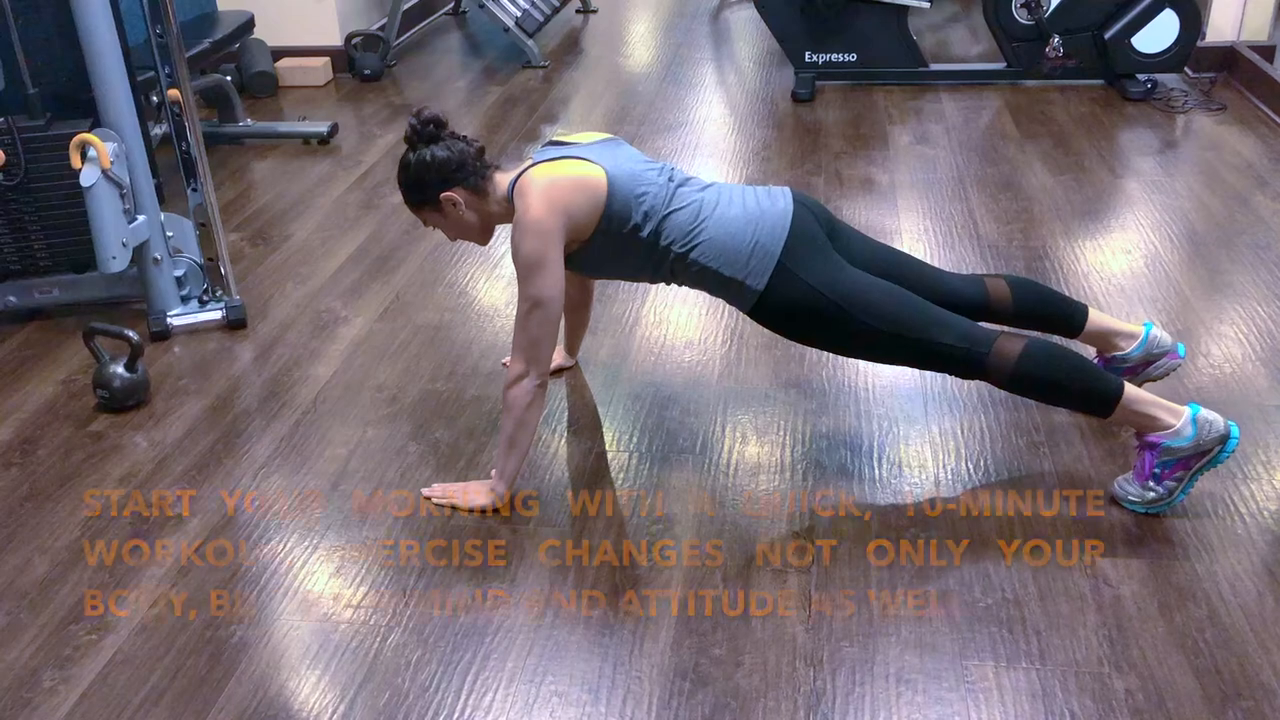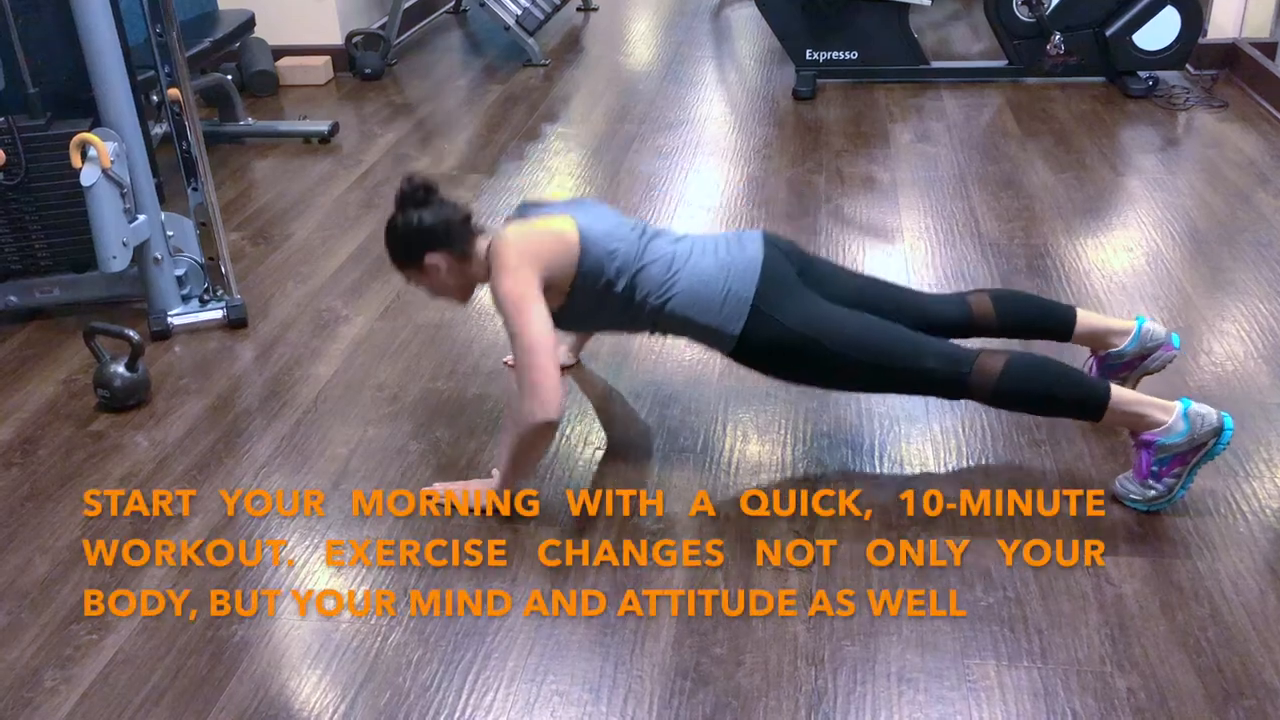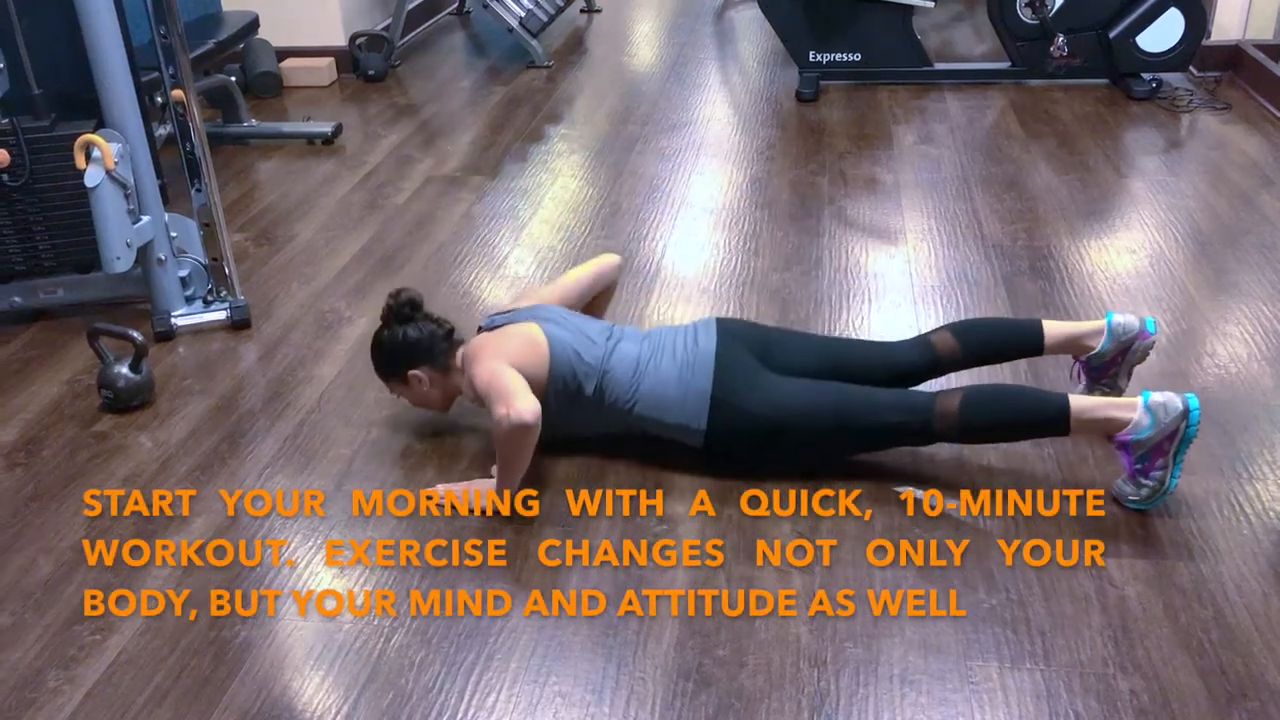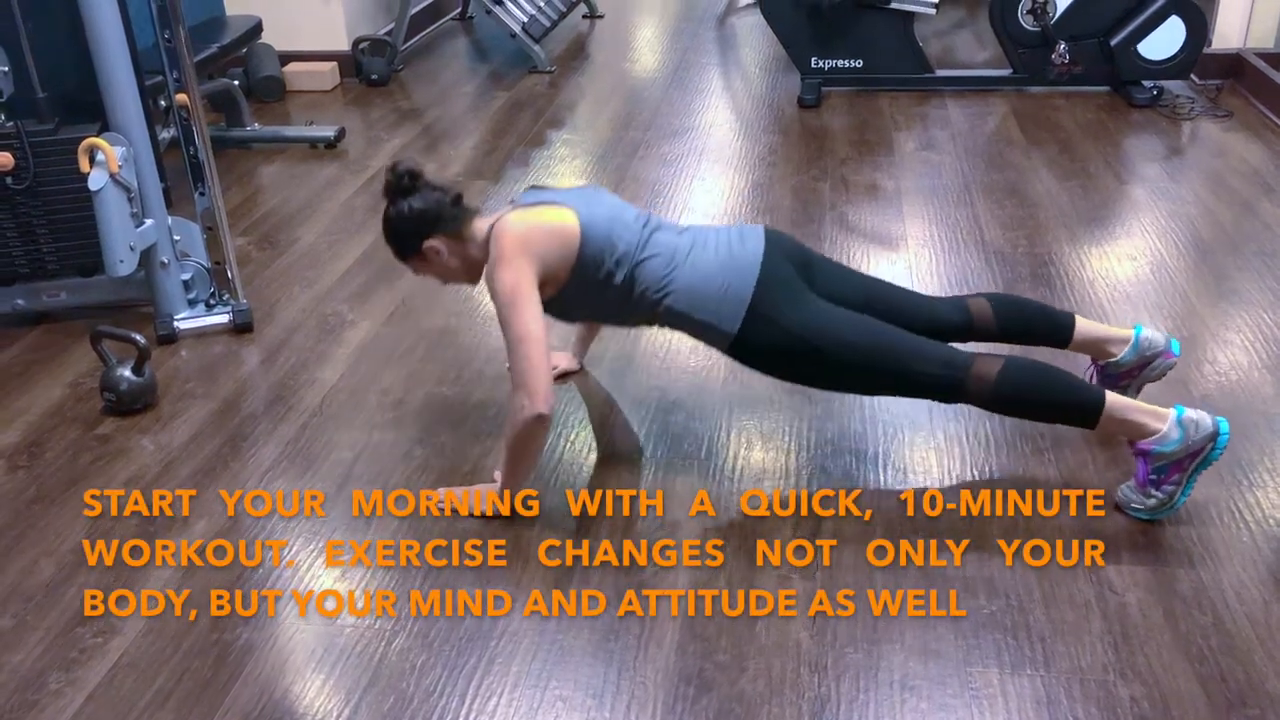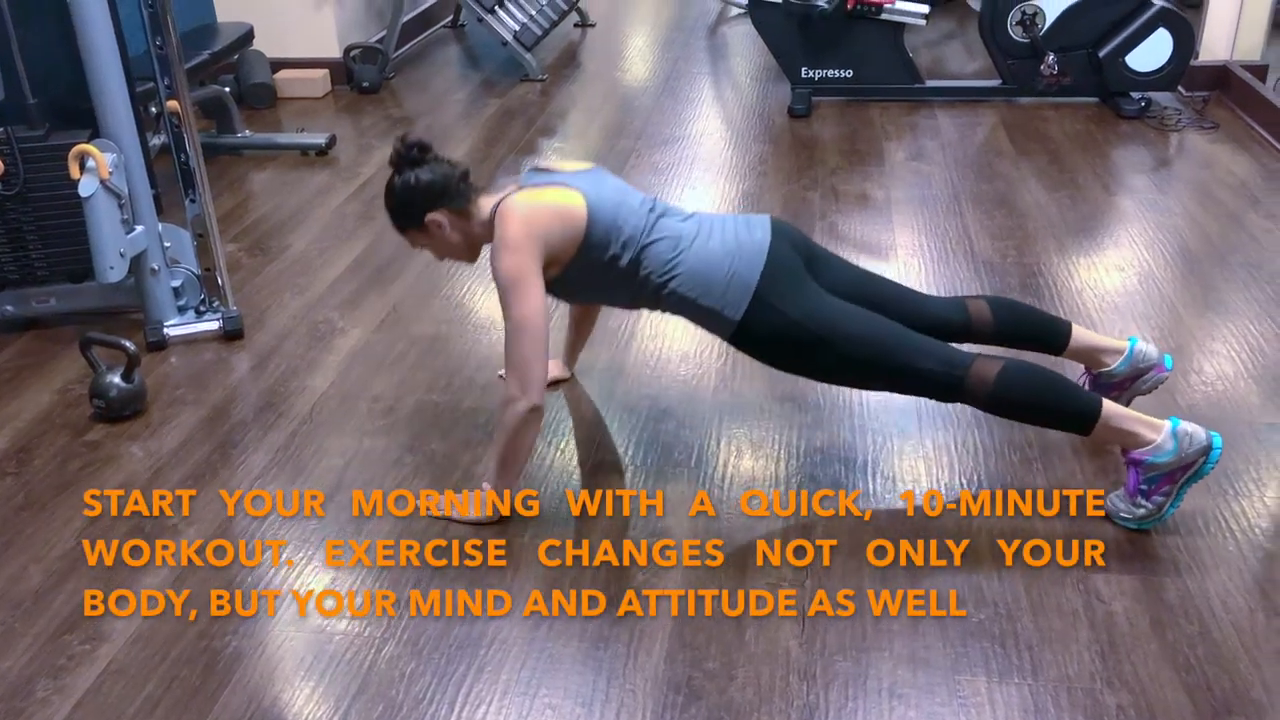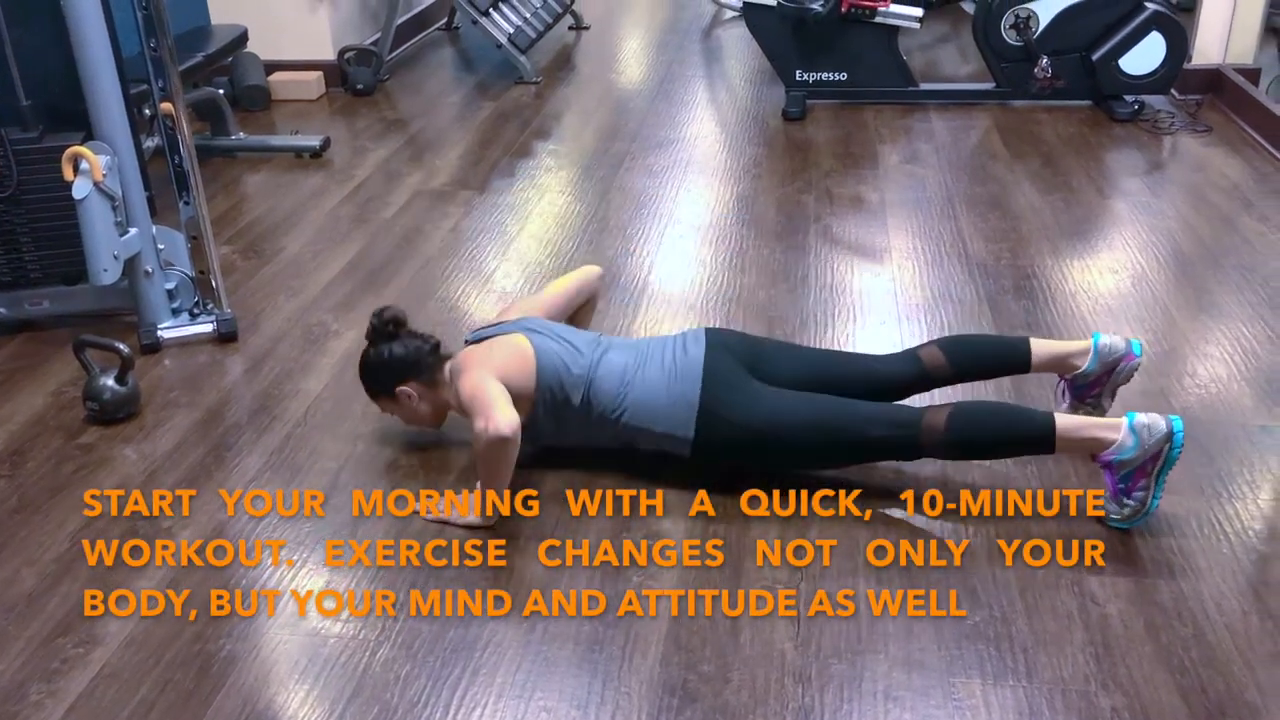
dt=0.5s
person 1, frame 1
left shoulder: (533, 208)
right shoulder: (553, 159)
left elbow: (526, 370)
left wrist: (497, 487)
right wrist: (570, 351)
left hip: (771, 270)
right hip: (778, 217)
left knee: (958, 344)
right knee: (957, 297)
left ankle: (1179, 427)
right ankle: (1129, 339)
person 1, frame 2
left shoulder: (510, 267)
right shoulder: (533, 221)
left elbow: (543, 408)
left wrist: (504, 487)
right wrist: (575, 341)
left hip: (753, 316)
right hip: (752, 261)
left knee: (944, 367)
right knee: (939, 313)
left ankle: (1172, 421)
right ankle: (1124, 335)
person 1, frame 3
left shoulder: (485, 366)
right shoulder: (516, 317)
left elbow: (524, 417)
right elbow: (609, 262)
left wrist: (503, 490)
left hip: (722, 409)
right hip: (719, 344)
left knee: (912, 418)
right knee: (907, 360)
left ankle: (1139, 419)
right ankle: (1102, 335)
person 1, frame 4
left shoulder: (506, 255)
right shoulder: (535, 202)
left elbow: (532, 406)
left wrist: (504, 494)
right wrist: (580, 351)
left hip: (749, 311)
right hip: (753, 254)
left knee: (942, 372)
right knee: (941, 317)
left ankle: (1168, 433)
right ankle: (1126, 345)
person 1, frame 5
left shoulder: (512, 237)
right shoulder: (539, 183)
left elbow: (523, 398)
left wrist: (493, 498)
right wrist: (570, 361)
left hip: (746, 300)
right hip: (757, 245)
left knee: (940, 371)
right knee: (940, 317)
left ankle: (1161, 442)
right ankle: (1119, 356)
person 1, frame 6
left shoulder: (472, 377)
right shoulder: (506, 327)
left elbow: (500, 429)
right elbow: (591, 273)
left wrist: (488, 505)
left hip: (710, 417)
right hip: (705, 354)
left knee: (900, 431)
right knee: (893, 373)
left ankle: (1124, 439)
right ankle: (1087, 354)
